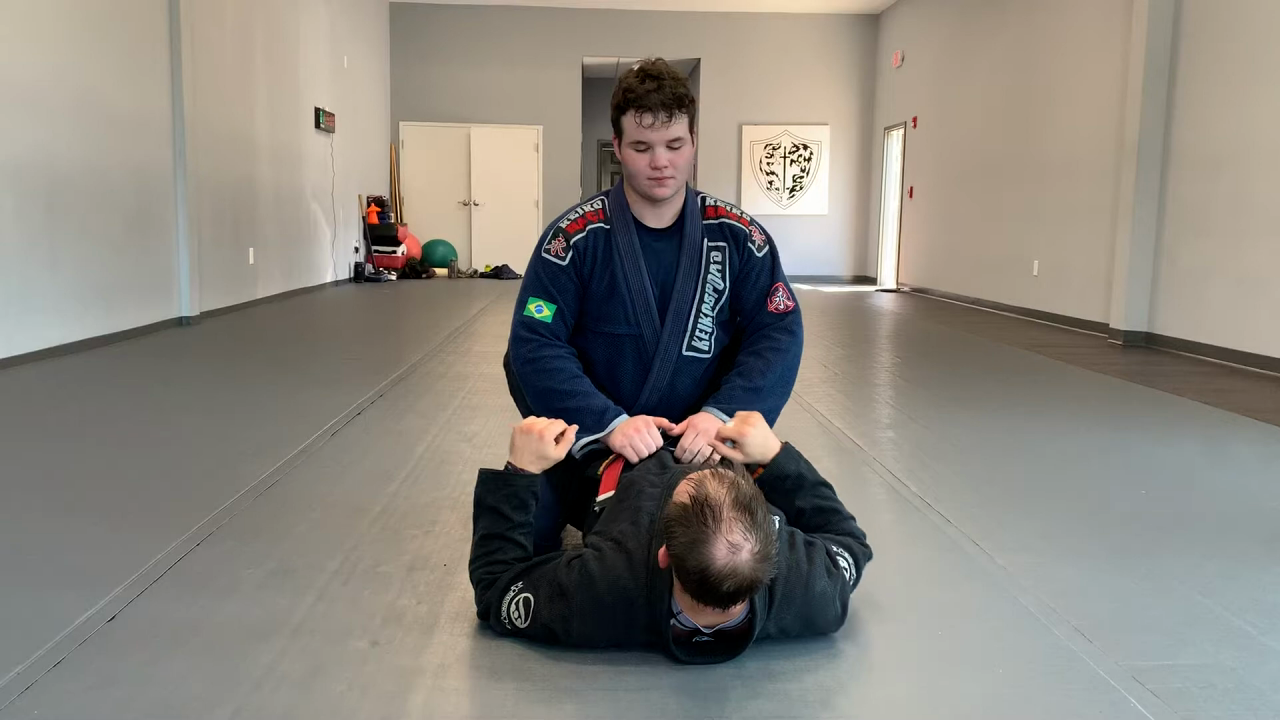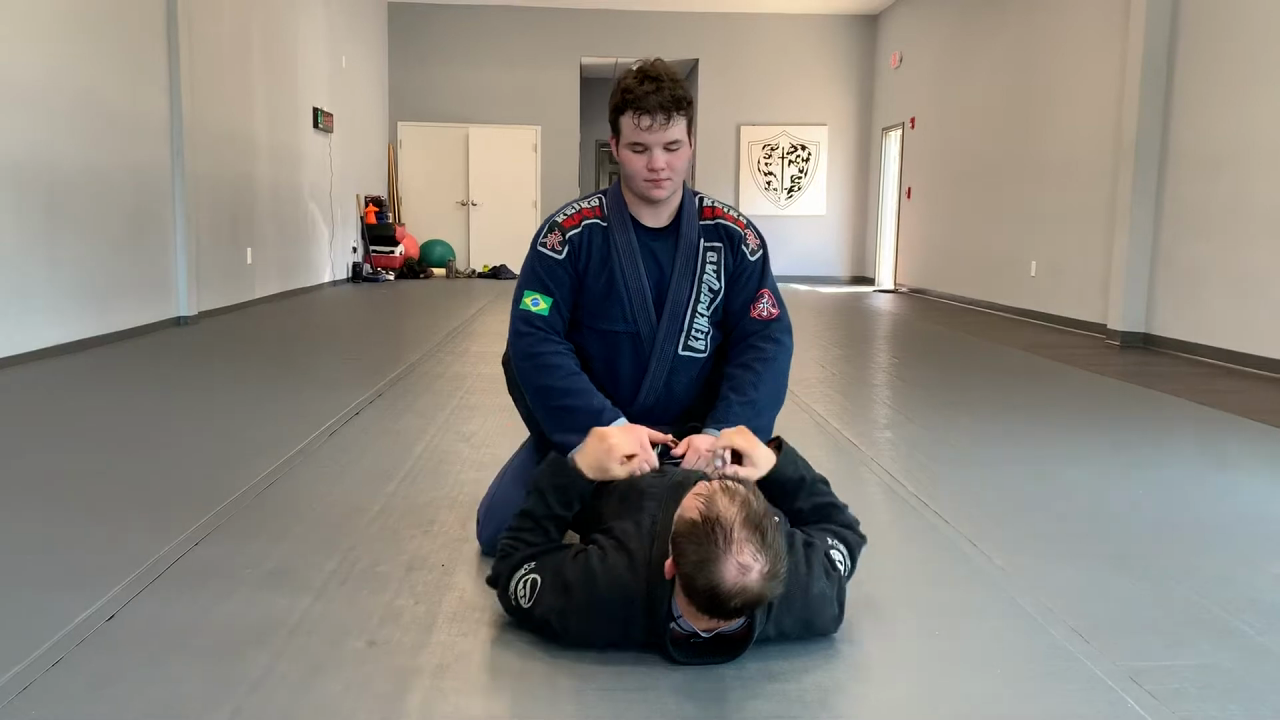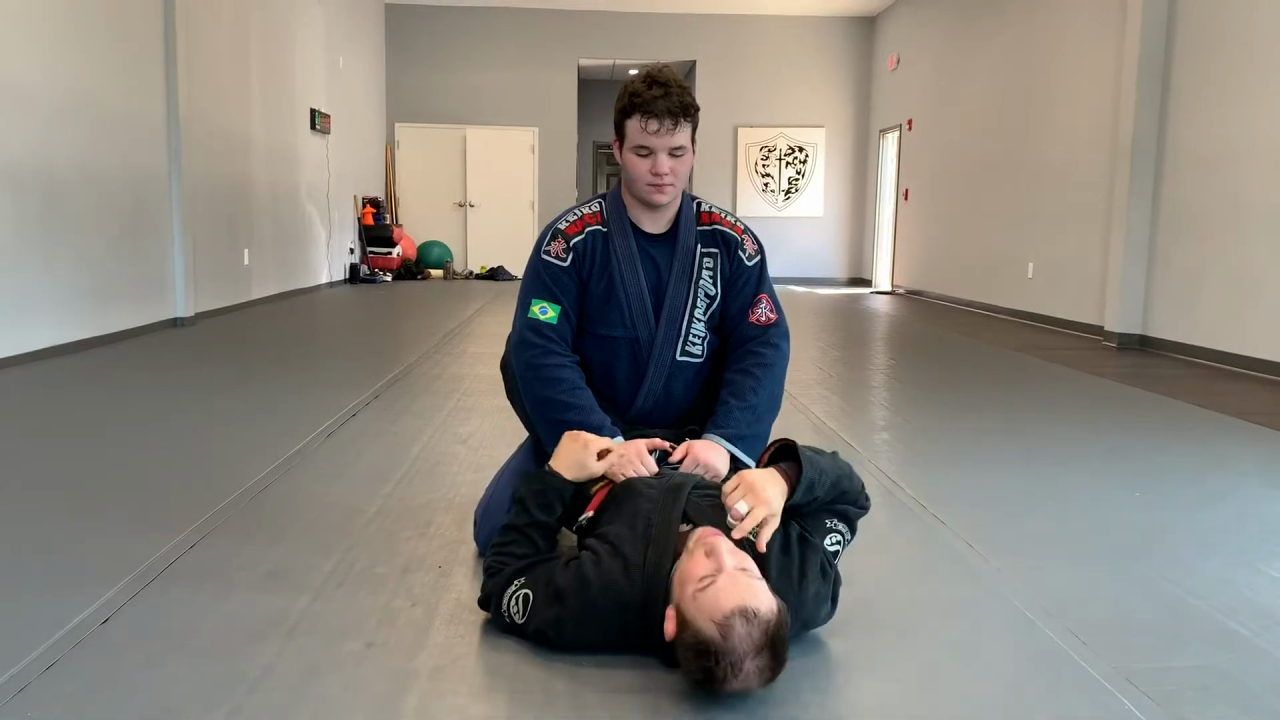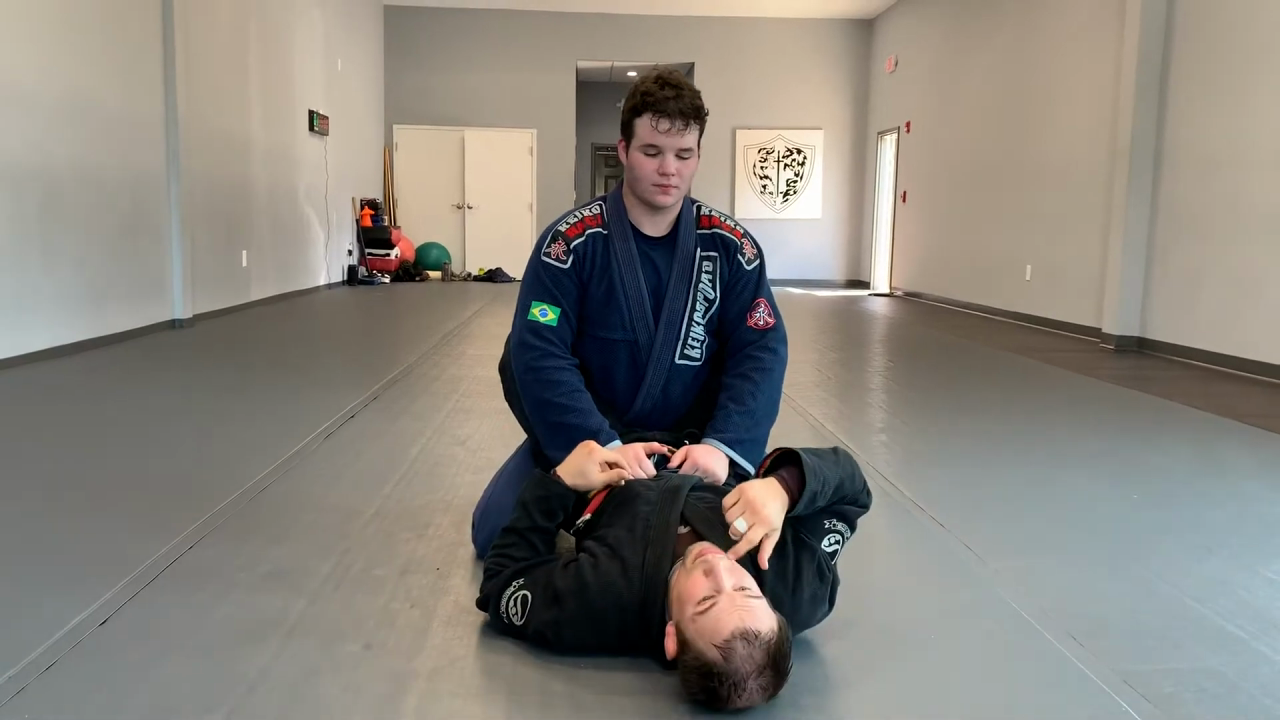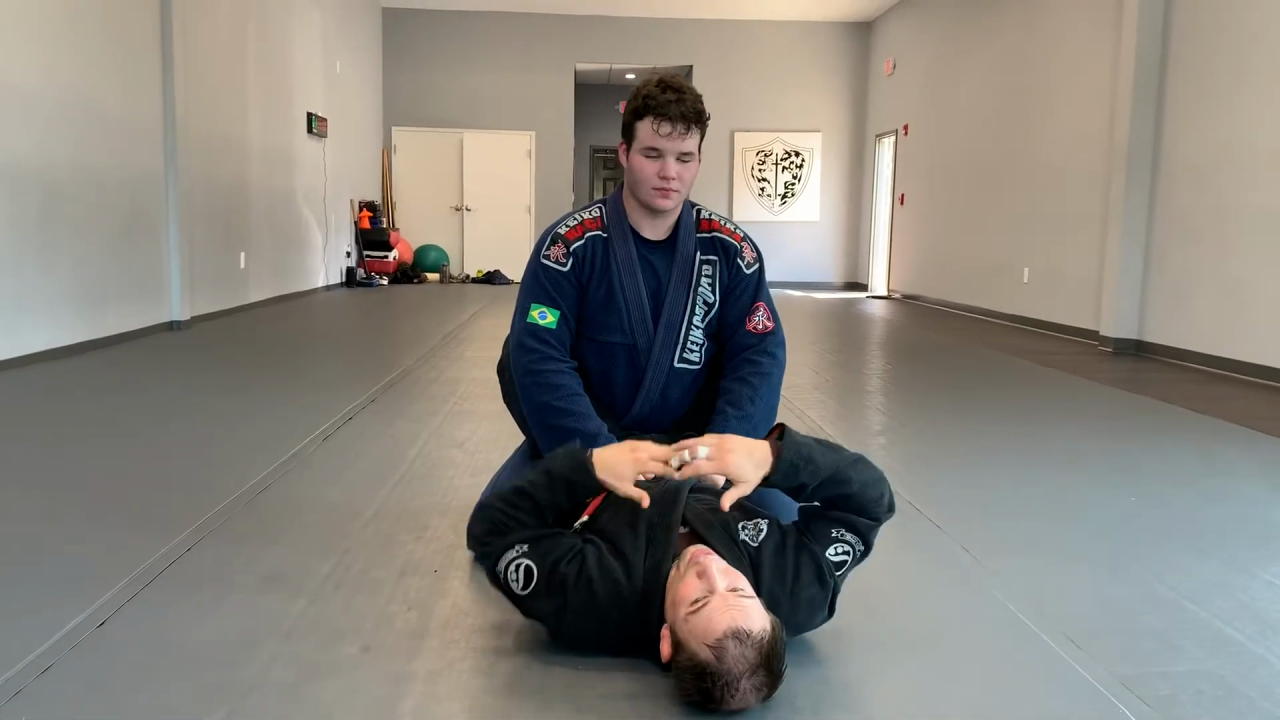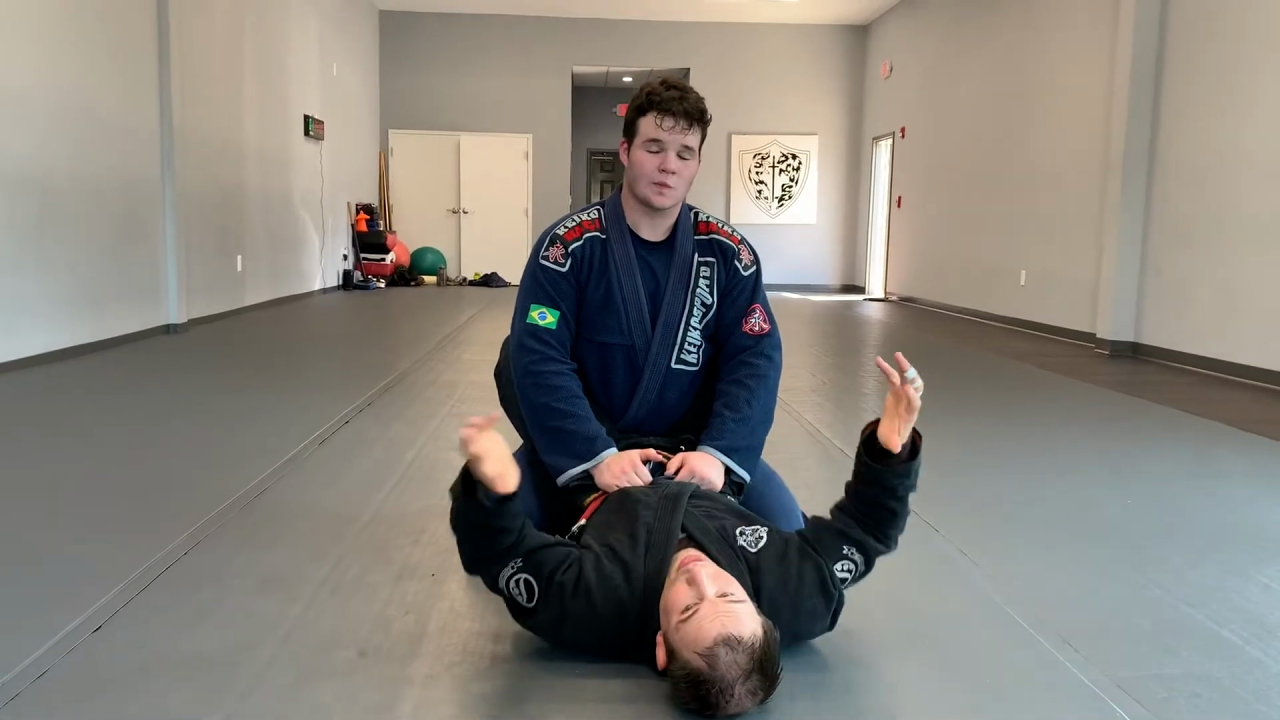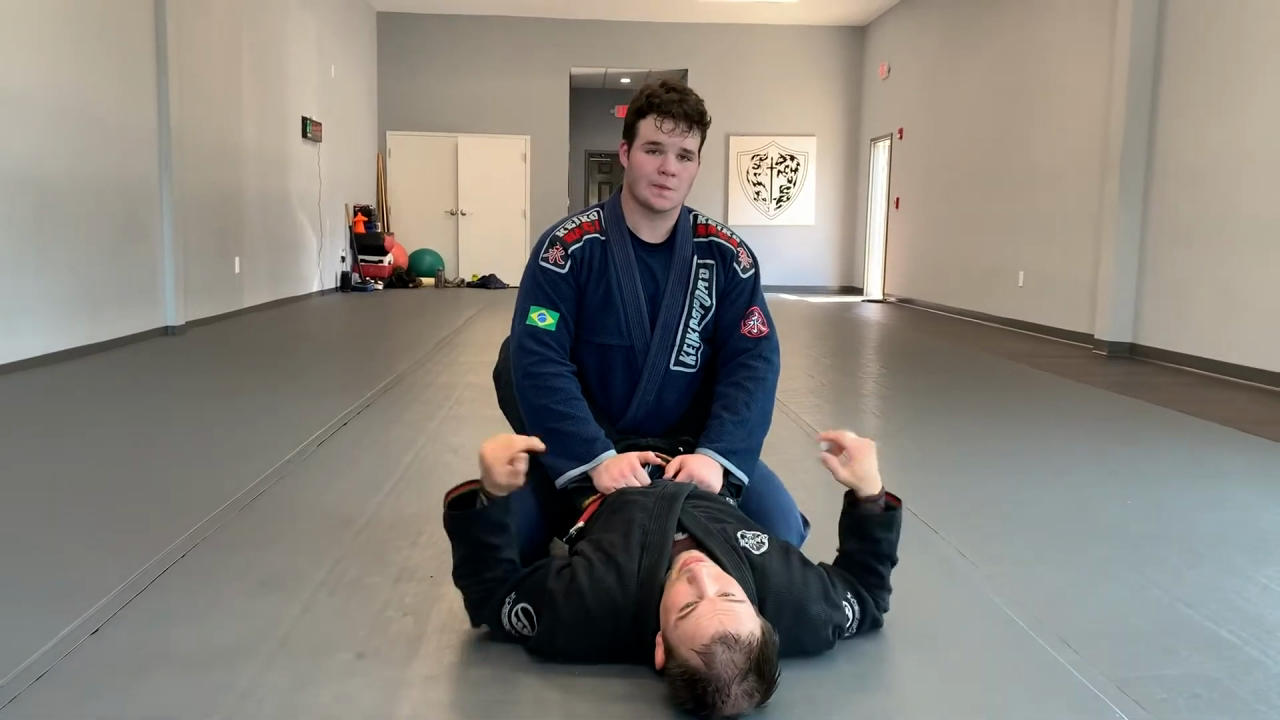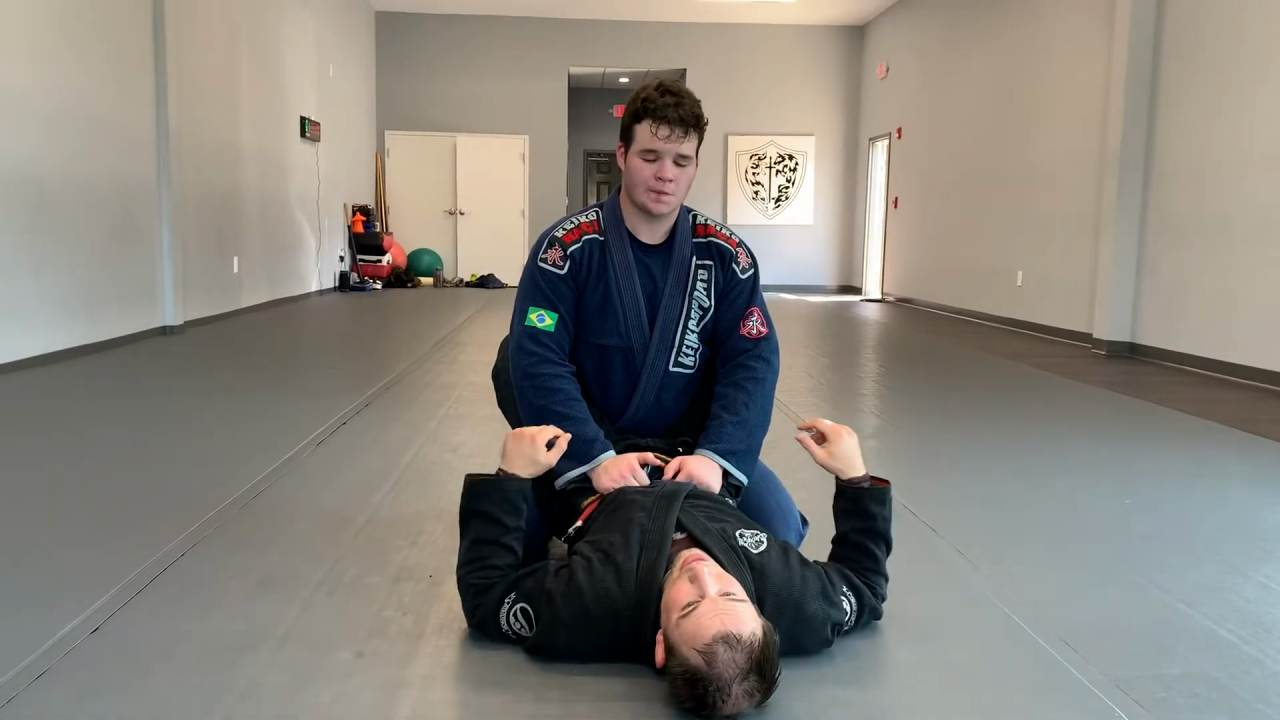
dt=0.4s
person 1, frame 1
left shoulder: (738, 235)
right shoulder: (574, 236)
left elbow: (779, 333)
right elbow: (534, 342)
left wrist: (722, 414)
right wrist: (608, 423)
left hip: (700, 443)
right hip: (590, 437)
person 1, frame 2
left shoulder: (732, 236)
right shoulder: (571, 233)
left elbow: (765, 341)
right elbow: (534, 340)
left wrist: (722, 433)
right wrist: (606, 427)
left hip: (695, 440)
right hip: (586, 435)
right knee: (502, 530)
person 1, frame 3
left shoulder: (729, 241)
right shoulder: (572, 238)
left elbow: (762, 346)
right elbow: (539, 353)
left wrist: (723, 439)
right wrist: (603, 443)
left hip: (693, 440)
right hip: (585, 436)
right knee: (499, 530)
person 1, frame 4
left shoulder: (729, 245)
right shoulder: (572, 240)
left elbow: (761, 351)
right elbow: (538, 355)
left wrist: (721, 444)
right wrist: (602, 447)
left hip: (693, 440)
right hip: (583, 438)
right knee: (497, 532)
person 1, frame 5
left shoulder: (729, 248)
right shoulder: (571, 242)
left elbow: (758, 356)
right elbow: (536, 357)
right wrist: (601, 451)
left hip: (693, 440)
right hip: (584, 438)
person 1, frame 6
left shoulder: (726, 251)
right shoulder: (570, 243)
left elbow: (755, 357)
right elbow: (537, 357)
left wrist: (717, 451)
right wrist: (597, 454)
left hip: (691, 444)
right hip: (584, 443)
left knee: (782, 531)
person 1, frame 7
left shoulder: (725, 254)
right shoulder: (570, 246)
left elbow: (753, 361)
right elbow: (536, 358)
left wrist: (716, 455)
right wrist: (596, 457)
left hip: (688, 445)
right hip: (583, 446)
left knee: (780, 532)
person 1, frame 8
left shoulder: (725, 254)
right shoulder: (568, 246)
left elbow: (753, 362)
right elbow: (536, 361)
left wrist: (715, 455)
right wrist: (595, 457)
left hip: (688, 444)
right hip: (585, 444)
left knee: (779, 531)
person 2, frame 1
left shoulder: (599, 598)
right shoulder: (813, 598)
left elbow: (495, 588)
right elbow: (848, 542)
left wrist: (521, 471)
right wrist: (774, 455)
person 2, frame 2
left shoulder: (596, 601)
right shoulder: (812, 603)
left elbow: (513, 572)
right elbow: (843, 535)
left wrist: (581, 472)
right wrist: (775, 465)
person 2, frame 3
left shoulder: (594, 604)
right shoulder: (806, 593)
left elbow: (502, 585)
right elbow: (846, 494)
left wrist: (556, 477)
right wrist: (785, 475)
person 2, frame 4
left shoulder: (595, 610)
right shoulder: (801, 592)
left elbow: (501, 587)
right elbow: (847, 487)
left wrist: (558, 483)
right wrist: (785, 484)
person 2, frame 5
left shoulder: (595, 607)
right shoulder: (799, 595)
left elbow: (493, 530)
right elbow: (868, 498)
left wrist: (585, 464)
right wrist: (773, 456)
person 2, frame 6
left shoulder: (590, 610)
right shoulder: (799, 602)
left elbow: (496, 551)
right elbow: (865, 527)
left wrist: (493, 485)
right wrist: (893, 447)
person 2, frame 7
left shoulder: (586, 615)
right shoulder: (796, 610)
left elbow: (493, 594)
right elbow: (862, 592)
left wrist: (493, 494)
right wrist: (869, 494)
person 2, frame 8
left shoulder: (586, 613)
right shoulder: (795, 608)
left elbow: (486, 594)
right elbow: (862, 585)
left wrist: (511, 477)
right wrist: (854, 476)
